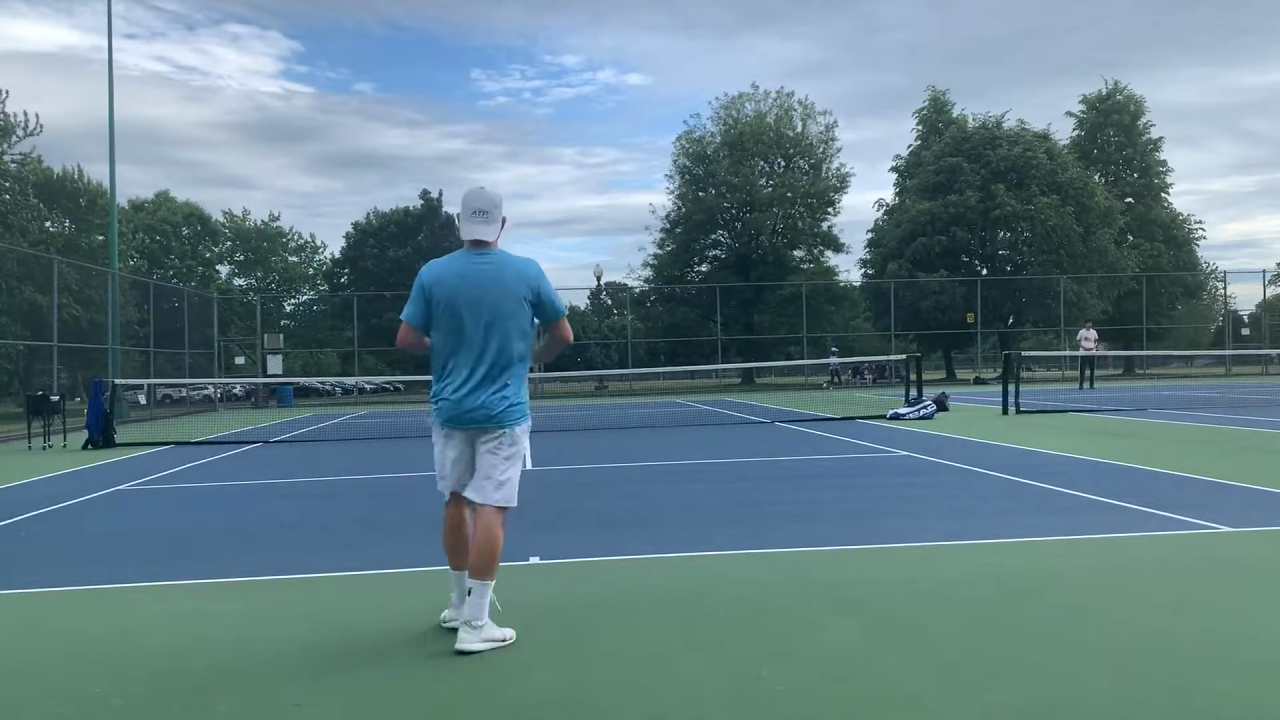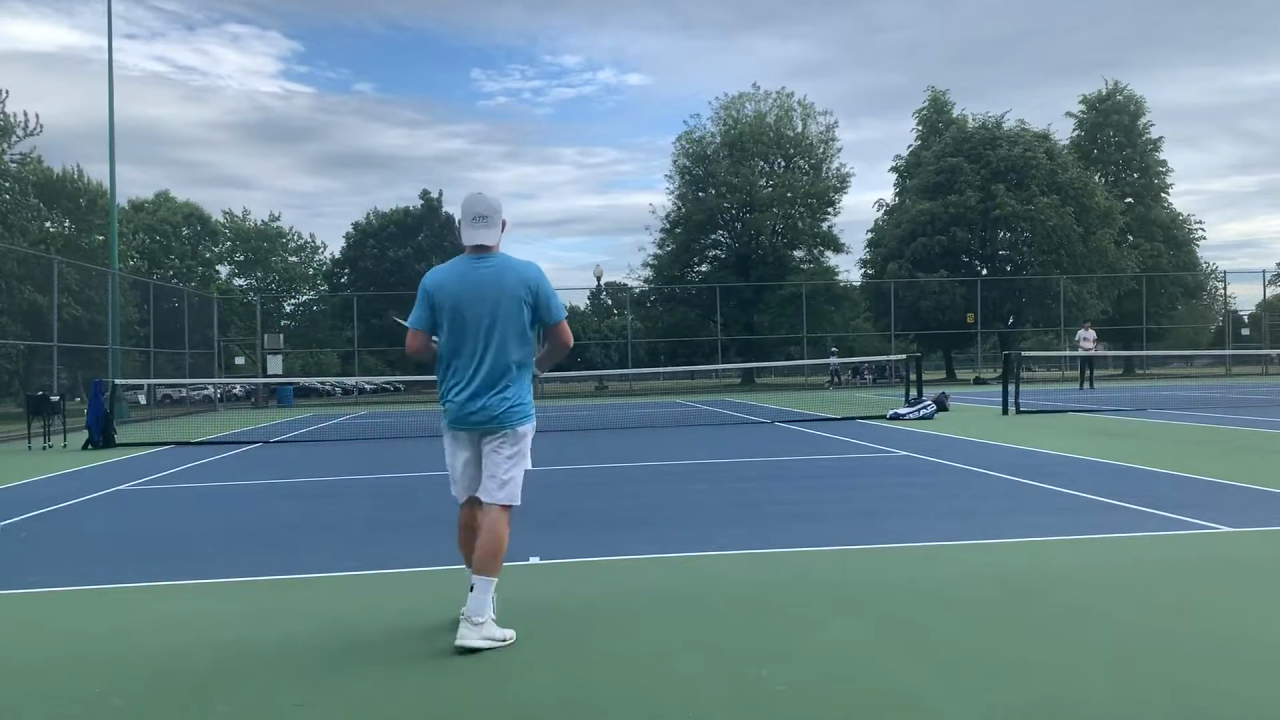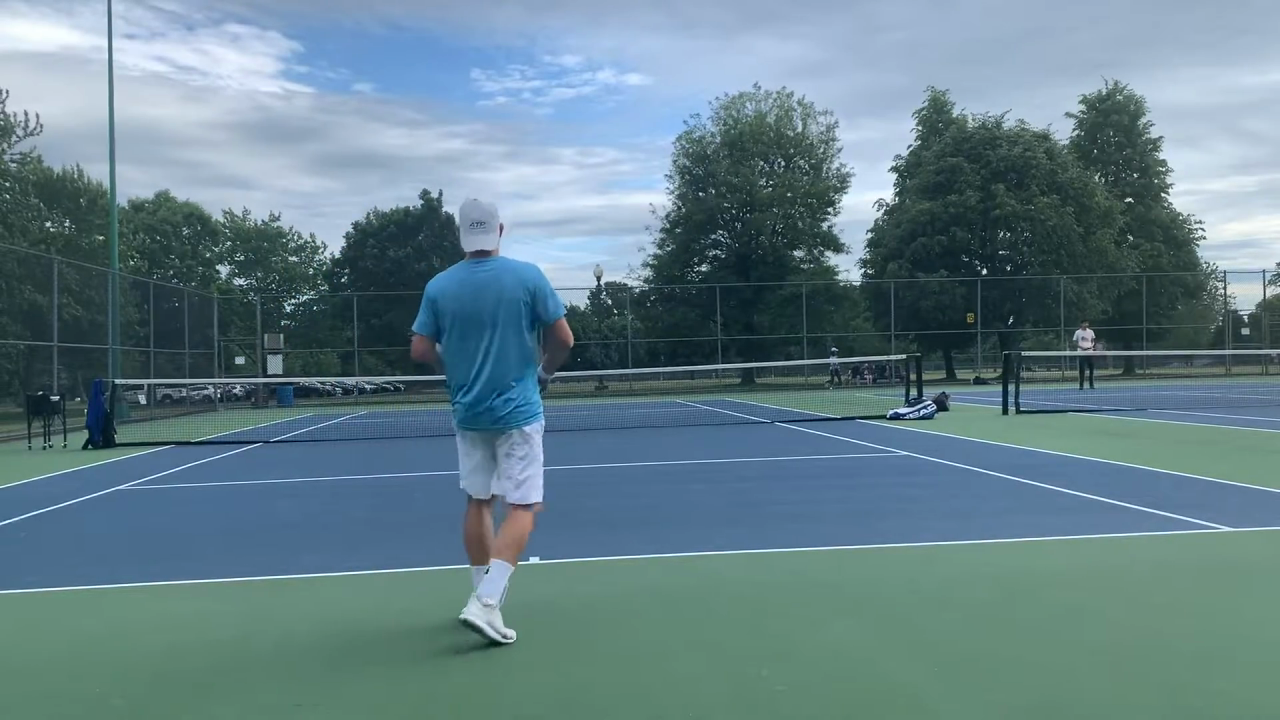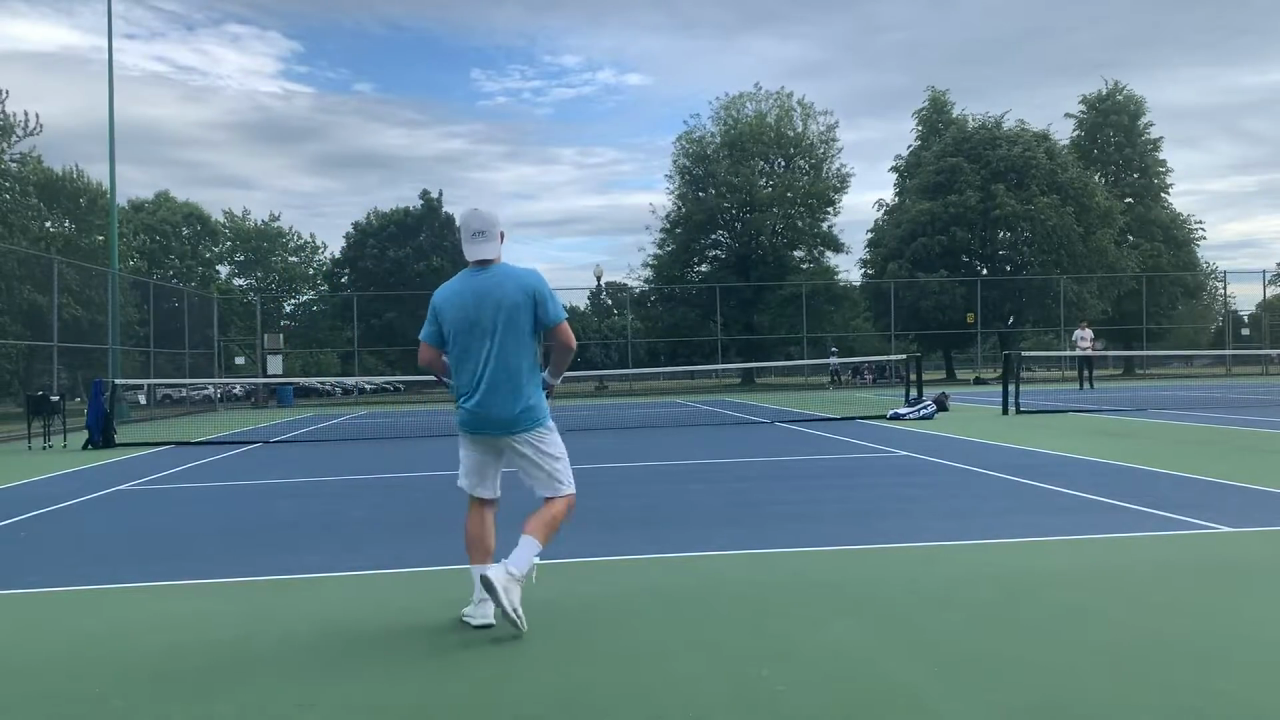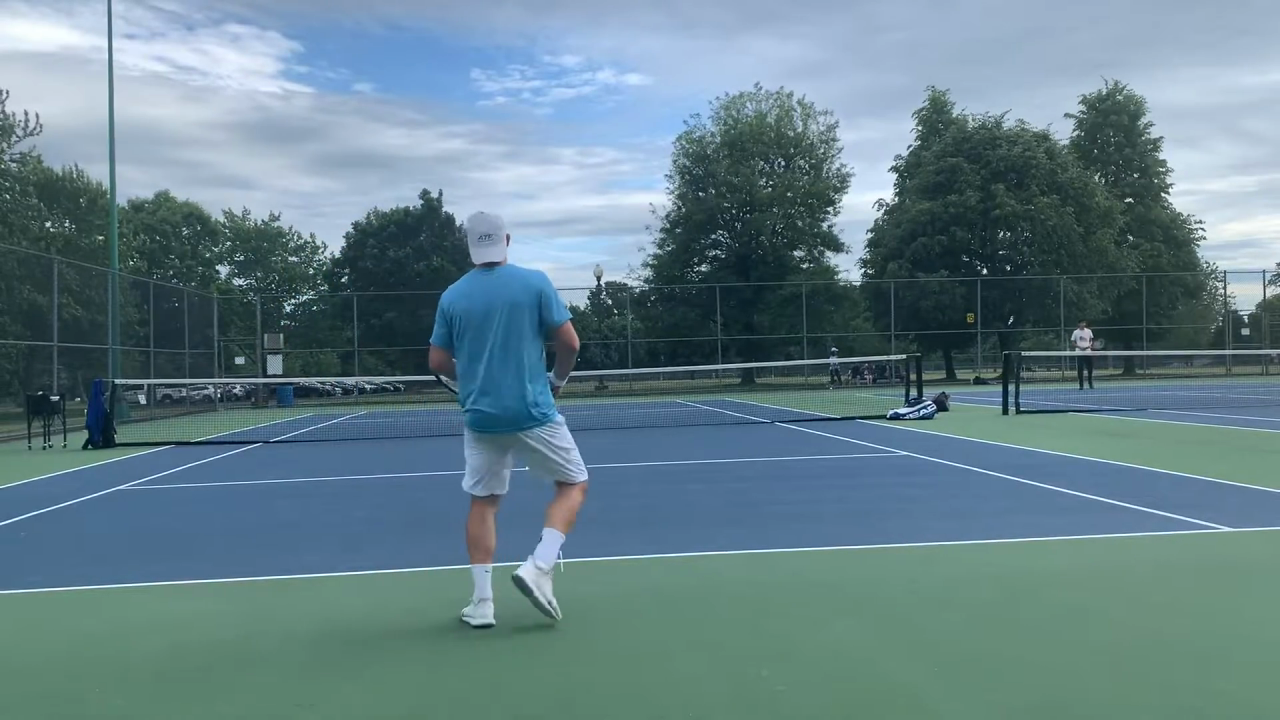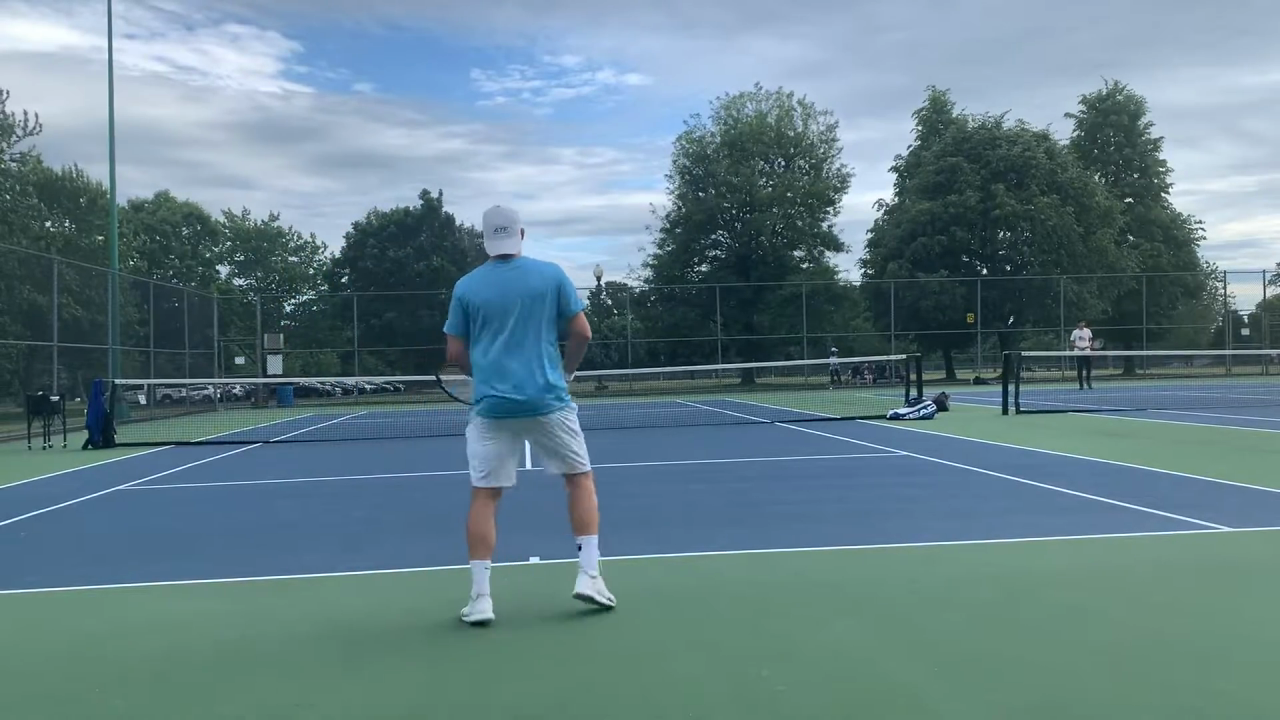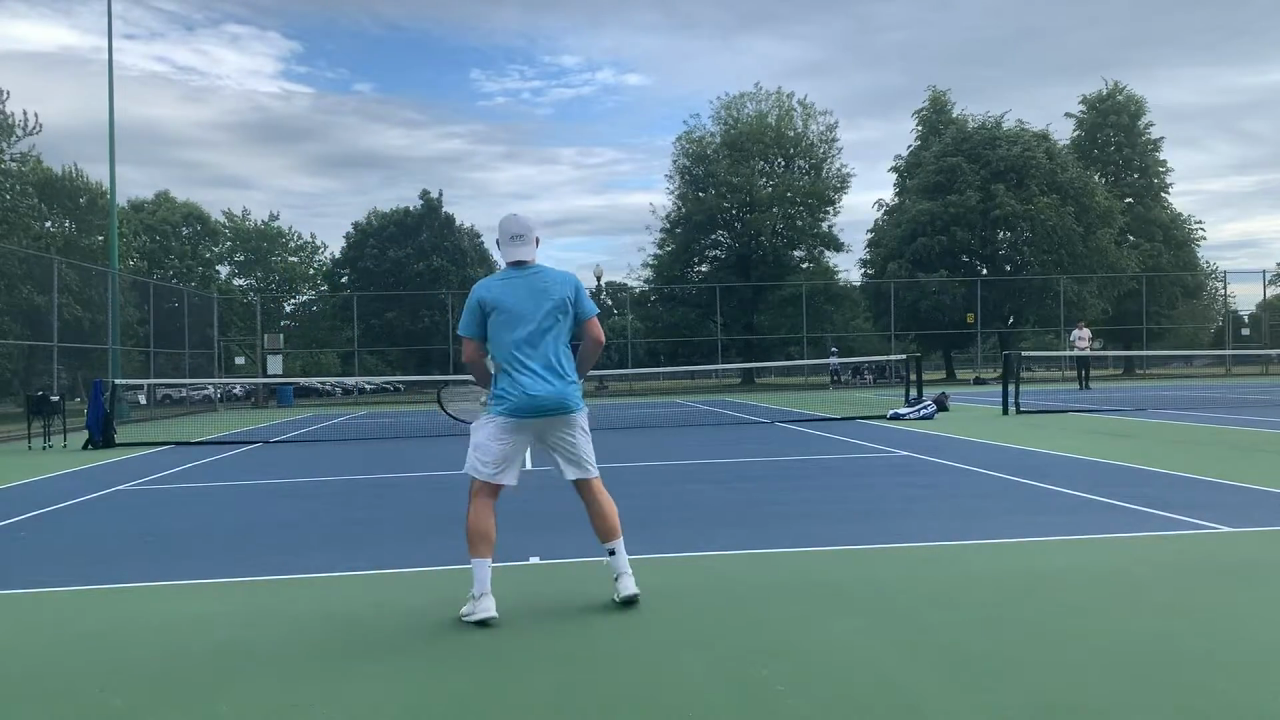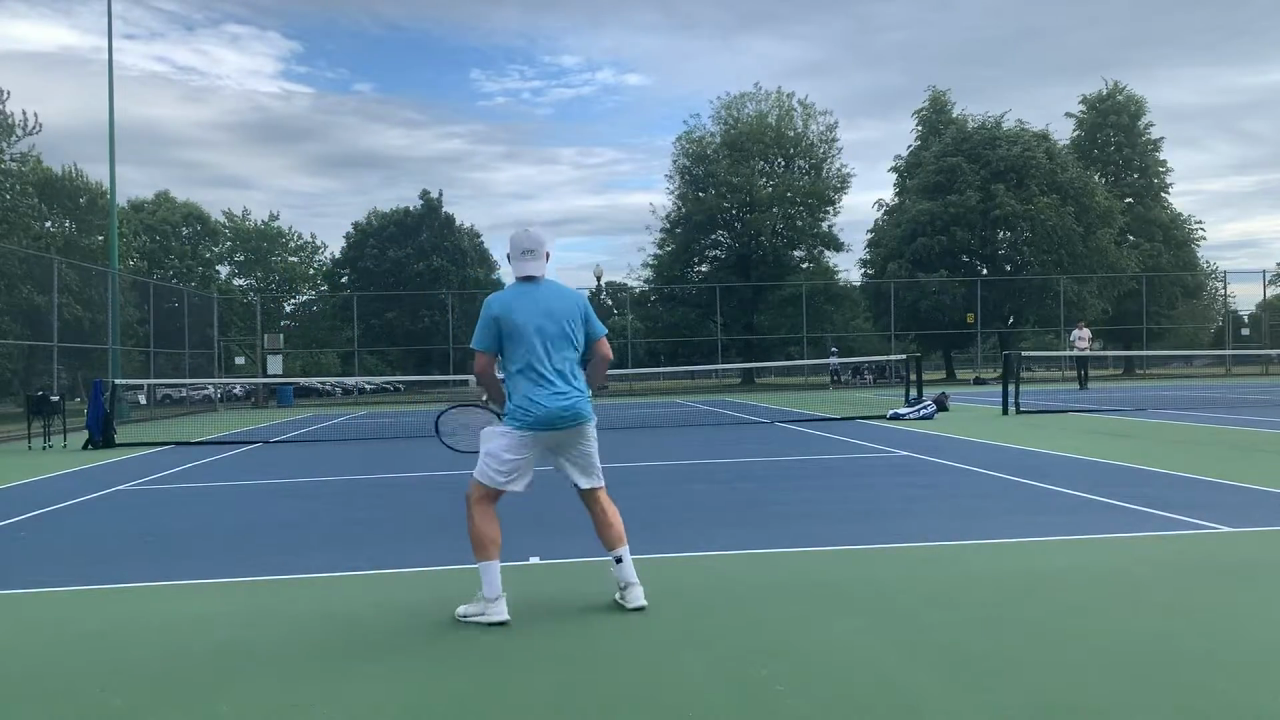
dt=0.1s
person 1, frame 1
left shoulder: (431, 274)
right shoulder: (528, 272)
left elbow: (405, 340)
right elbow: (563, 336)
left hip: (451, 411)
right hip: (504, 412)
left knee: (456, 503)
right knee: (490, 510)
left ankle: (463, 604)
right ankle: (475, 624)
person 1, frame 2
left shoulder: (435, 279)
right shoulder: (529, 275)
left elbow: (414, 346)
right elbow: (563, 340)
right wrist: (534, 366)
left hip: (459, 413)
right hip: (509, 413)
left knee: (470, 504)
right knee: (496, 510)
left ankle: (478, 606)
right ankle: (476, 621)
person 1, frame 3
left shoulder: (438, 286)
right shoulder: (528, 275)
left elbow: (420, 352)
right elbow: (563, 339)
right wrist: (544, 373)
left hip: (469, 415)
right hip: (519, 413)
left knee: (479, 502)
right knee: (522, 509)
left ankle: (484, 599)
right ankle: (484, 601)
person 1, frame 4
left shoulder: (444, 295)
right shoulder: (529, 281)
left elbow: (427, 360)
right elbow: (566, 343)
right wrist: (551, 378)
left hip: (473, 418)
right hip: (526, 416)
left knee: (480, 503)
right knee: (560, 498)
left ankle: (482, 601)
right ankle: (508, 573)
person 1, frame 5
left shoulder: (452, 296)
right shoulder: (534, 282)
left elbow: (438, 362)
right elbow: (569, 343)
right wrist: (558, 379)
left hip: (482, 418)
right hip: (533, 413)
left knee: (483, 502)
right knee: (573, 486)
left ankle: (481, 601)
right ankle: (538, 568)
person 1, frame 6
left shoulder: (466, 286)
right shoulder: (551, 274)
left elbow: (455, 354)
right elbow: (581, 332)
right wrist: (565, 370)
left hip: (492, 406)
right hip: (547, 399)
left knee: (484, 497)
right knee: (580, 479)
left ankle: (480, 598)
right ankle: (589, 576)
person 1, frame 7
left shoulder: (483, 290)
right shoulder: (568, 282)
left elbow: (470, 356)
right elbow: (596, 338)
left hip: (511, 408)
right hip: (563, 405)
left knee: (481, 494)
right knee: (591, 487)
left ankle: (482, 596)
right ankle: (624, 577)
person 1, frame 8
left shoulder: (496, 304)
right shoulder: (575, 299)
left elbow: (482, 367)
right elbow: (604, 356)
left wrist: (502, 402)
left hip: (524, 420)
right hip: (575, 415)
left knee: (479, 499)
right knee: (596, 496)
left ankle: (491, 599)
right ankle: (630, 586)
